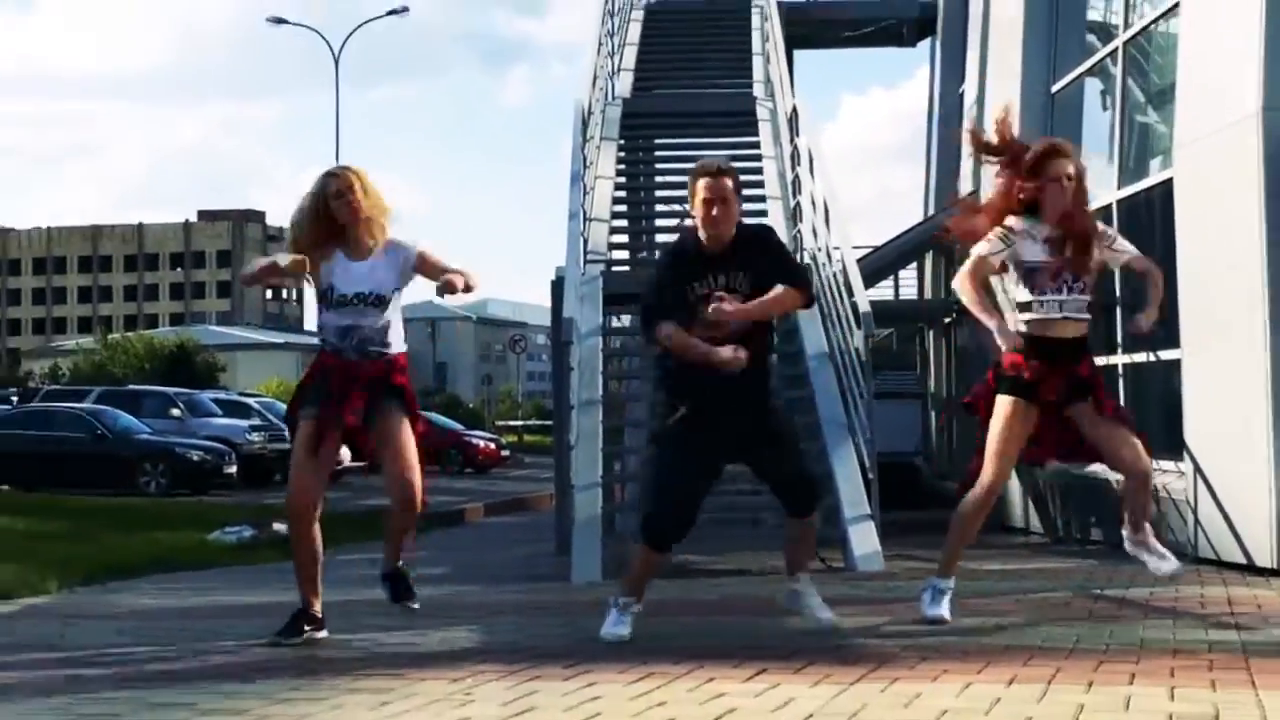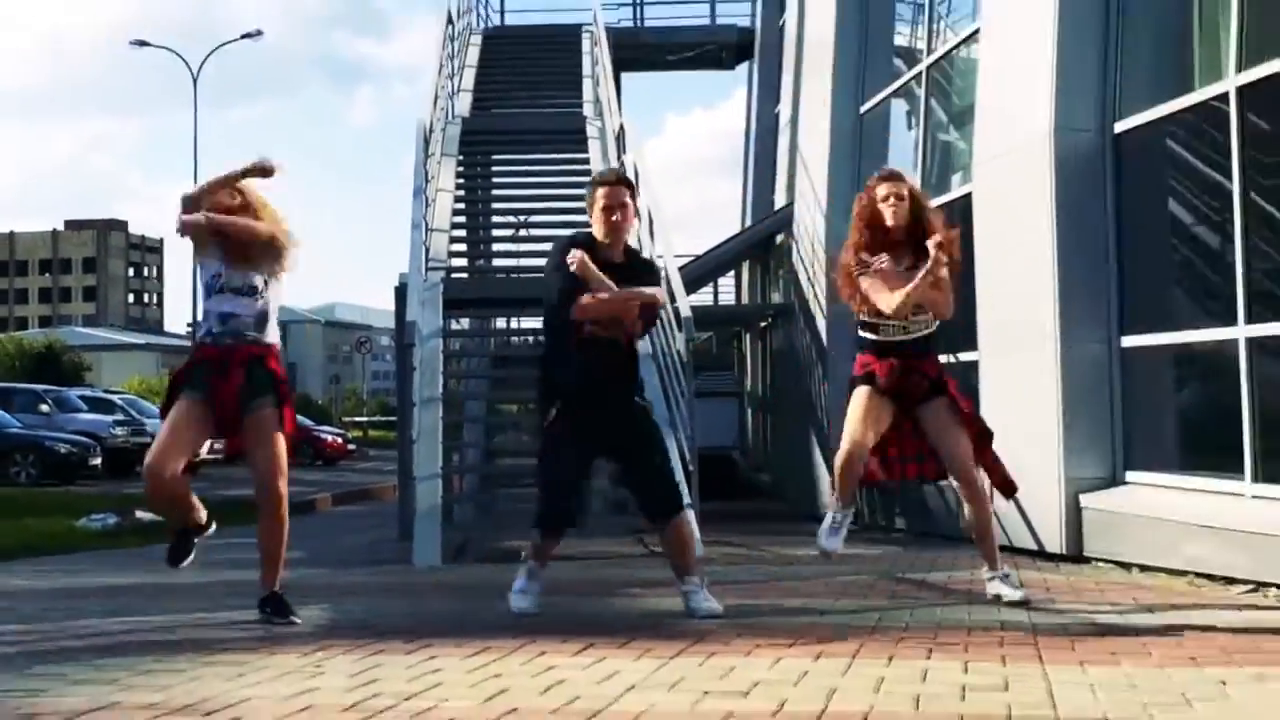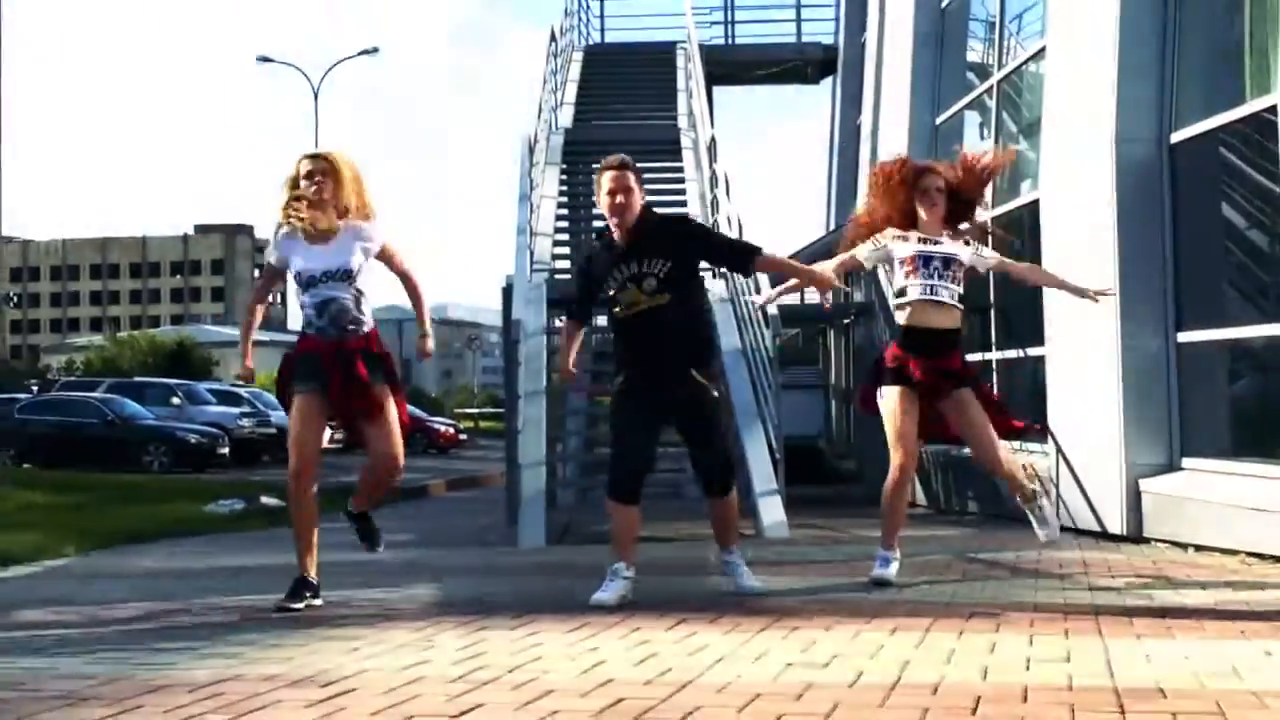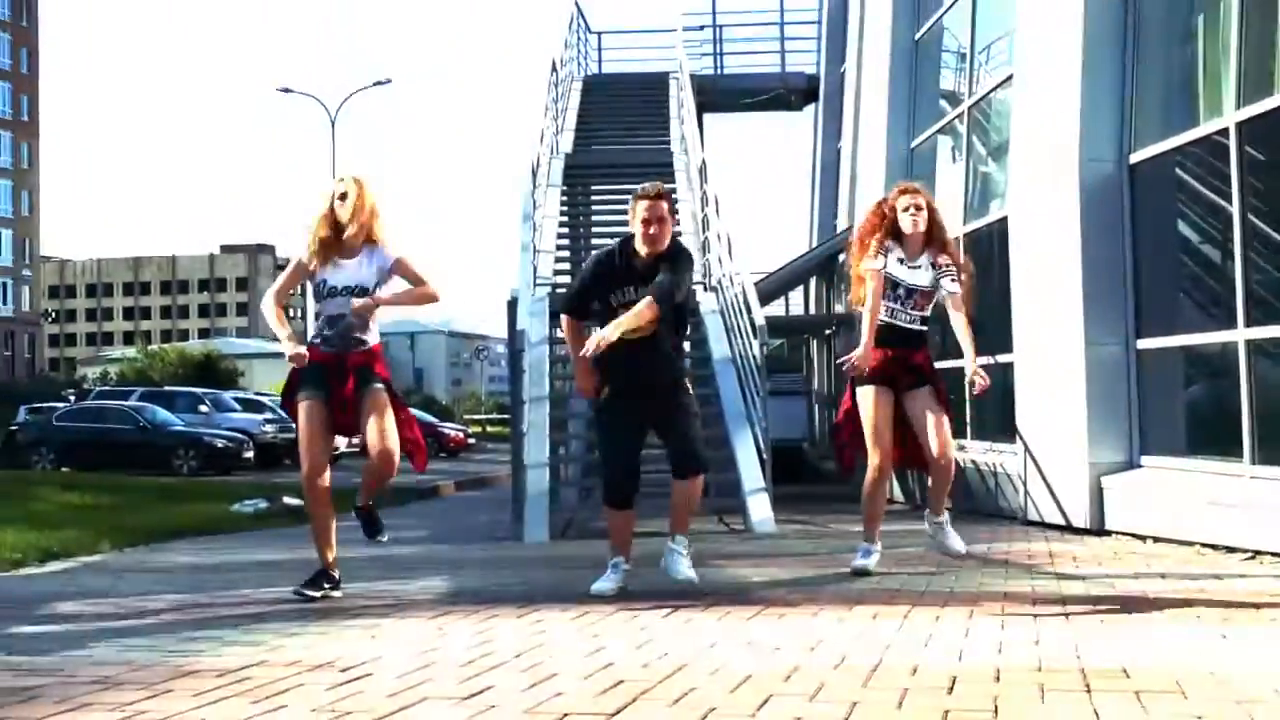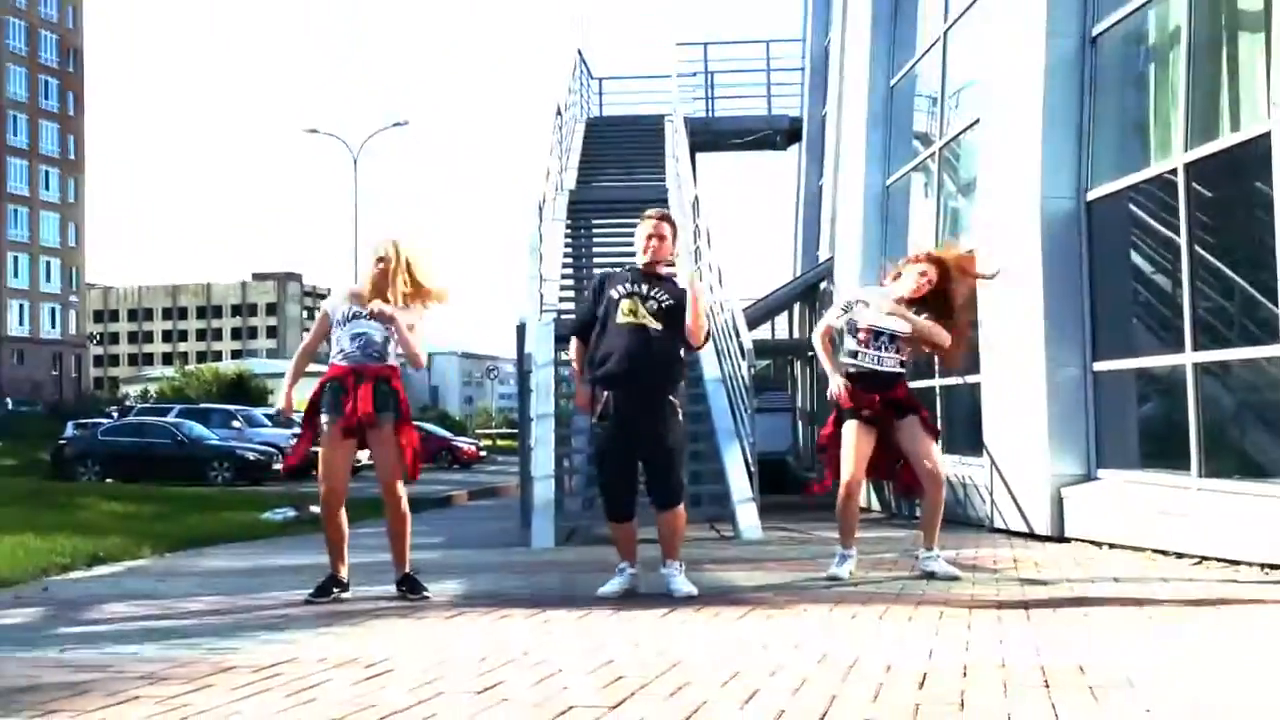
dt=0.3s
person 1, frame 1
left shoulder: (760, 243)
right shoulder: (675, 255)
left elbow: (799, 292)
right elbow: (658, 324)
left wrist: (745, 313)
right wrist: (711, 354)
left hip: (752, 404)
right hip: (691, 408)
left knee: (802, 491)
right knee: (665, 516)
left ankle: (798, 583)
right ankle: (625, 604)
person 1, frame 2
left shoulder: (644, 272)
right shoulder: (569, 253)
left elbow: (637, 324)
right elbow: (570, 308)
left wrist: (596, 277)
right wrist: (614, 303)
left hip: (624, 400)
right hip: (567, 402)
left knee: (665, 496)
right knee: (560, 506)
left ankle: (692, 587)
right ankle: (534, 567)
person 1, frame 3
left shoulder: (676, 230)
right shoulder: (597, 255)
left elbow: (743, 256)
right elbow: (580, 309)
left wrist: (807, 272)
right wrist: (567, 354)
left hip: (692, 372)
right hip: (637, 378)
left knee: (716, 470)
right knee: (624, 473)
left ankle: (730, 558)
right ankle: (622, 572)
person 1, frame 4
left shoulder: (679, 260)
right shoulder: (608, 259)
left elbow: (659, 301)
right elbow: (571, 311)
left wrist: (615, 329)
right wrist: (581, 366)
left hip: (666, 379)
right hip: (616, 385)
left knee: (690, 461)
right knee: (618, 477)
left ankle: (677, 547)
right ankle: (619, 564)
person 1, frame 5
left shoulder: (678, 293)
right shoulder: (607, 282)
left elbow: (696, 339)
right elbow: (580, 334)
left wrist: (694, 290)
right wrist: (580, 382)
left hip: (659, 403)
right hip: (611, 401)
left knee: (667, 489)
right knee: (615, 492)
left ankle: (673, 569)
right ankle: (627, 569)
person 2, frame 1
left shoulder: (398, 253)
right shoulder: (318, 256)
left elbow: (460, 279)
right elbow: (250, 276)
left wrist: (455, 279)
right wrist: (273, 265)
left hip: (384, 380)
right hip: (330, 380)
left knee: (408, 492)
right knee: (299, 502)
left ankle: (393, 564)
right ankle: (311, 610)
person 2, frame 2
left shoulder: (272, 250)
right shoulder: (209, 247)
left elbow: (265, 229)
right elbow: (191, 210)
left wrist: (207, 216)
right wrist: (247, 171)
left hip: (257, 368)
right hip: (207, 368)
left knee: (273, 489)
right knee: (156, 471)
left ankle: (271, 593)
right ankle: (194, 519)
person 2, frame 3
left shoulder: (363, 233)
right shoulder: (287, 240)
left elbow: (407, 276)
right elbow: (259, 297)
left wrist: (425, 329)
right wrist: (244, 352)
left hip: (362, 352)
right hip: (313, 356)
left knee: (389, 460)
right knee: (301, 468)
left ankle: (359, 508)
right ankle: (307, 578)
person 2, frame 4
left shoulder: (381, 256)
right shoulder: (315, 256)
left elbow: (430, 293)
right elbow: (272, 302)
left wrist: (377, 300)
right wrist: (288, 342)
left hip: (363, 364)
right hip: (317, 366)
left knee: (386, 456)
right knee: (313, 470)
left ankle: (366, 502)
right ankle: (329, 570)
person 2, frame 5
left shoulder: (401, 311)
right shoulder: (339, 301)
left elbow: (419, 362)
right elbow: (307, 349)
left wrist: (394, 319)
right wrist: (287, 390)
left hip: (383, 390)
right hip: (338, 387)
left knee: (393, 489)
right knee: (331, 493)
person 3, frame 1
left shoulder: (1094, 235)
right shoulder: (1013, 230)
left elbow: (1151, 270)
right elbow: (965, 280)
left wrist: (1150, 311)
right wrist: (996, 325)
left hip: (1077, 368)
right hip: (1025, 366)
left knee: (1138, 467)
right knee: (990, 483)
left ankle: (1137, 533)
right ankle: (940, 583)
person 3, frame 2
left shoulder: (929, 247)
right shoulder: (865, 258)
left elbow: (945, 311)
right elbow: (894, 306)
left wrist: (939, 266)
right wrist: (926, 270)
left hip: (924, 368)
right hip: (876, 367)
left knee: (969, 474)
right knee: (853, 450)
left ankle: (997, 574)
right ankle: (842, 509)
person 3, frame 3
left shoulder: (965, 242)
right shoulder: (892, 239)
left elbow: (1016, 269)
right elbow: (839, 265)
left wrist: (1072, 287)
right wrist: (785, 288)
left hip: (949, 359)
right hip: (903, 358)
left knee: (992, 456)
right knee: (902, 463)
left ankle: (1032, 495)
right ankle: (887, 553)
person 3, frame 4
left shoulder: (940, 265)
right shoulder: (881, 250)
left elbow: (958, 315)
right elbow: (868, 297)
left wrist: (973, 362)
right wrist: (865, 346)
left hip: (914, 361)
right hip: (875, 359)
left knee: (941, 454)
right knee: (879, 460)
left ankle: (937, 518)
right ankle: (870, 543)
person 3, frame 5
left shoulder: (915, 317)
right shoulder: (859, 299)
left elbow: (944, 340)
right elbow: (820, 335)
left wrist: (902, 313)
right wrist: (834, 375)
left hip: (897, 397)
right hip: (857, 397)
left knee: (933, 474)
right knee: (851, 480)
